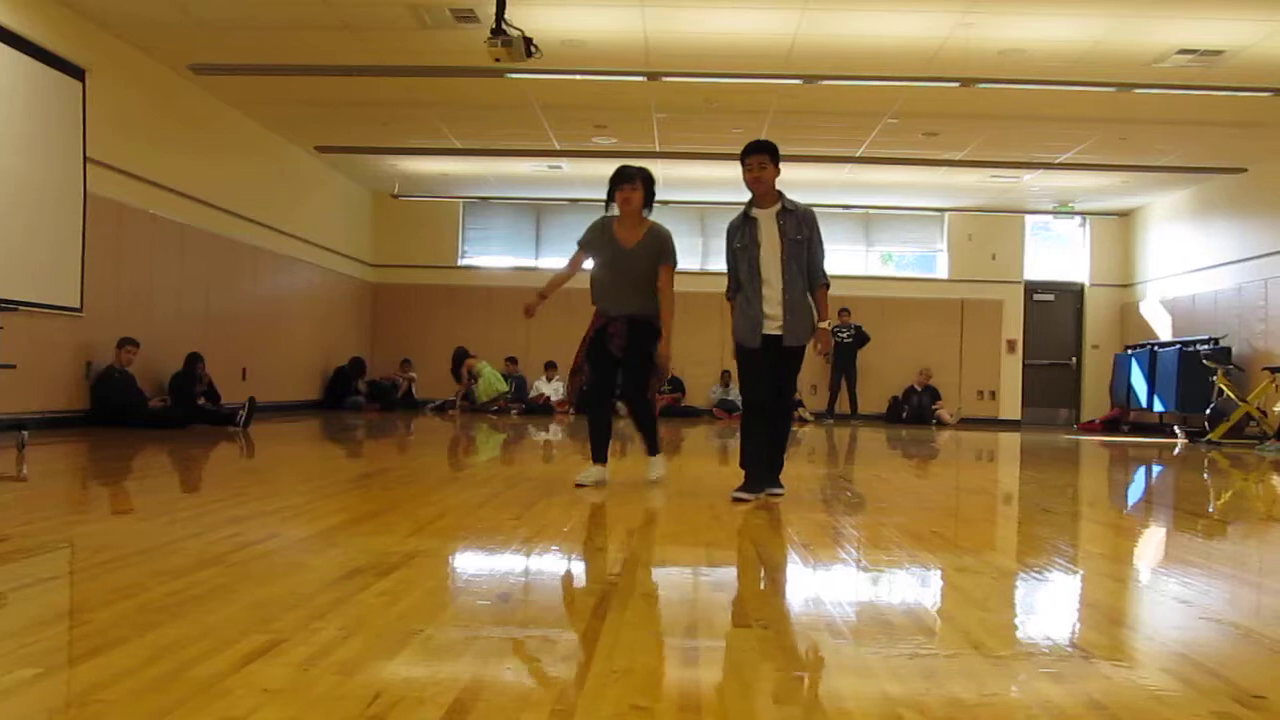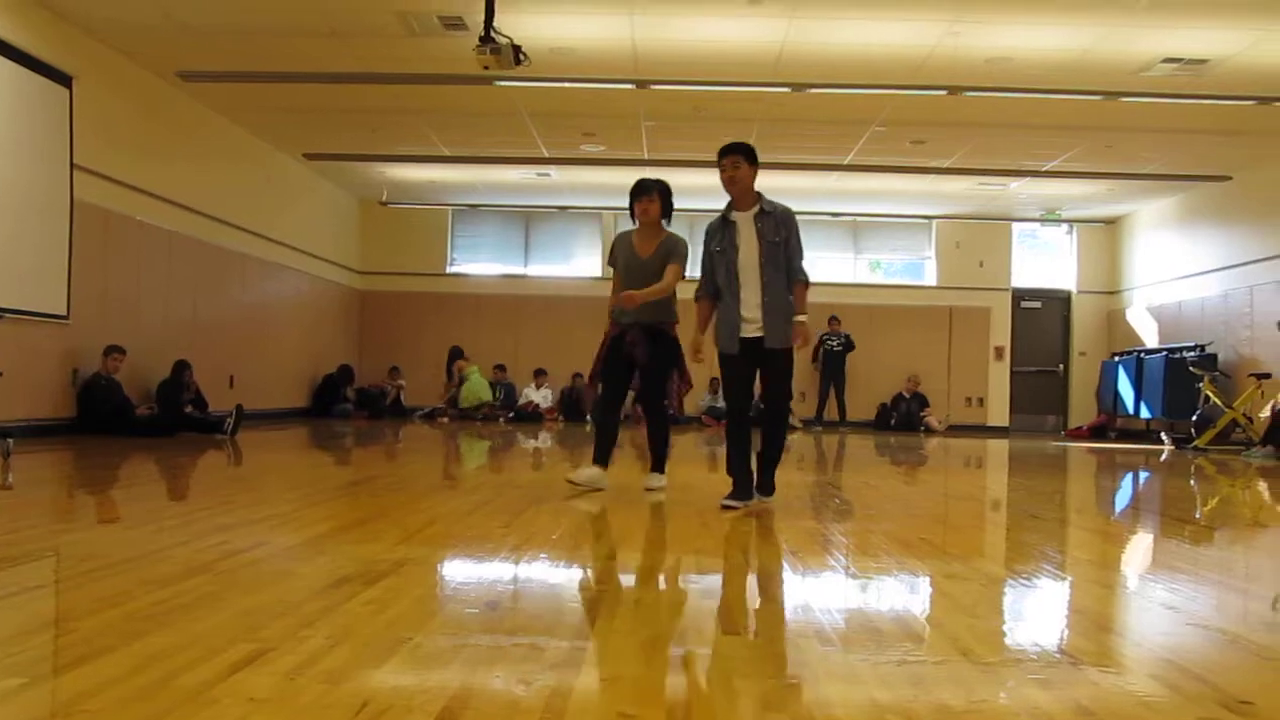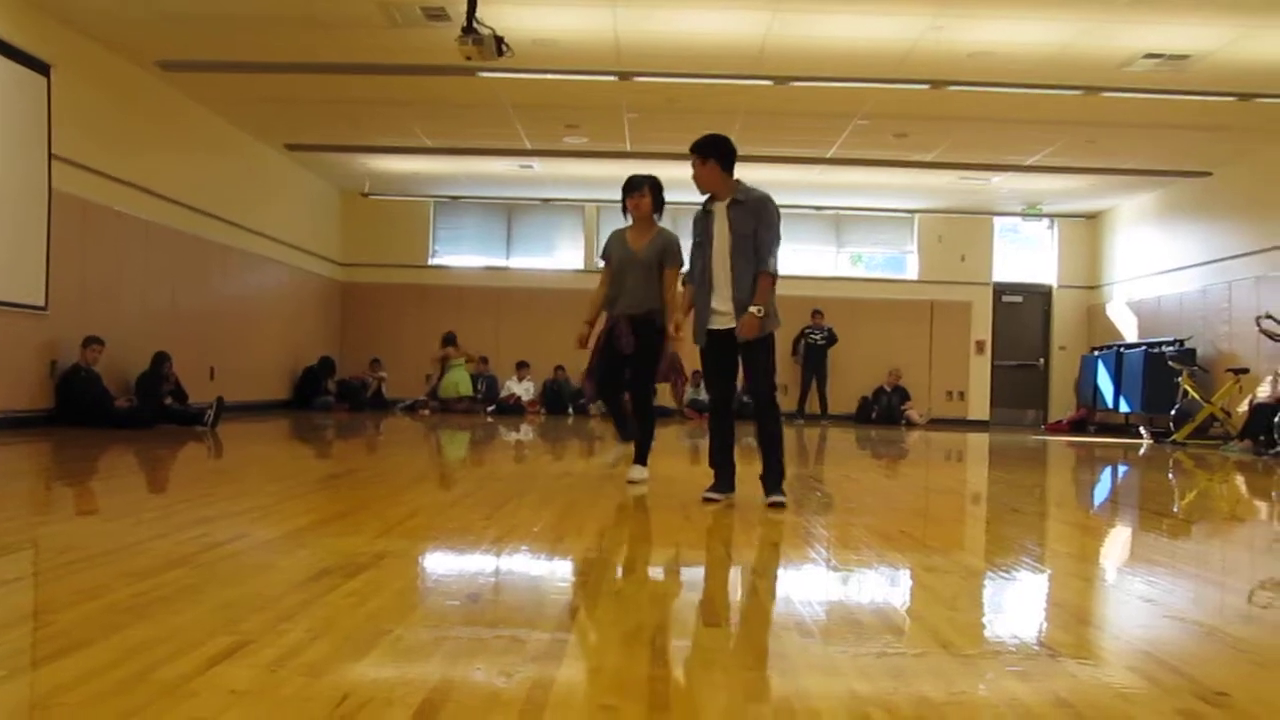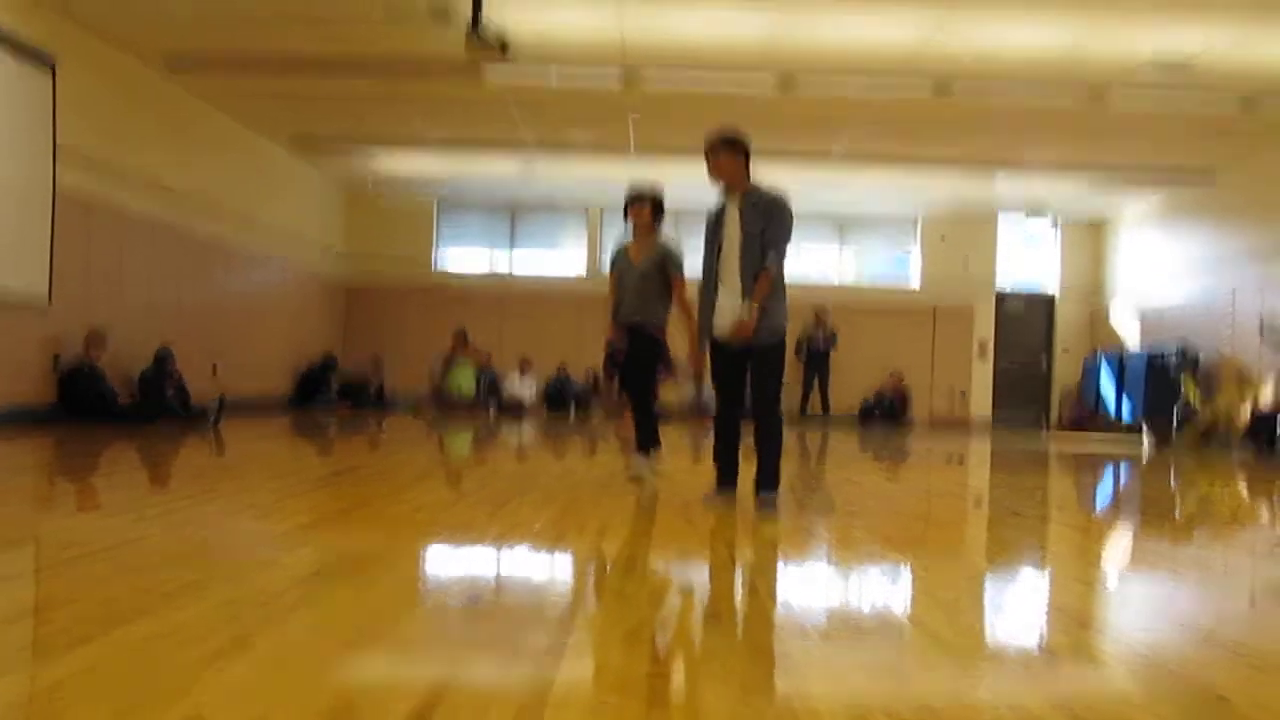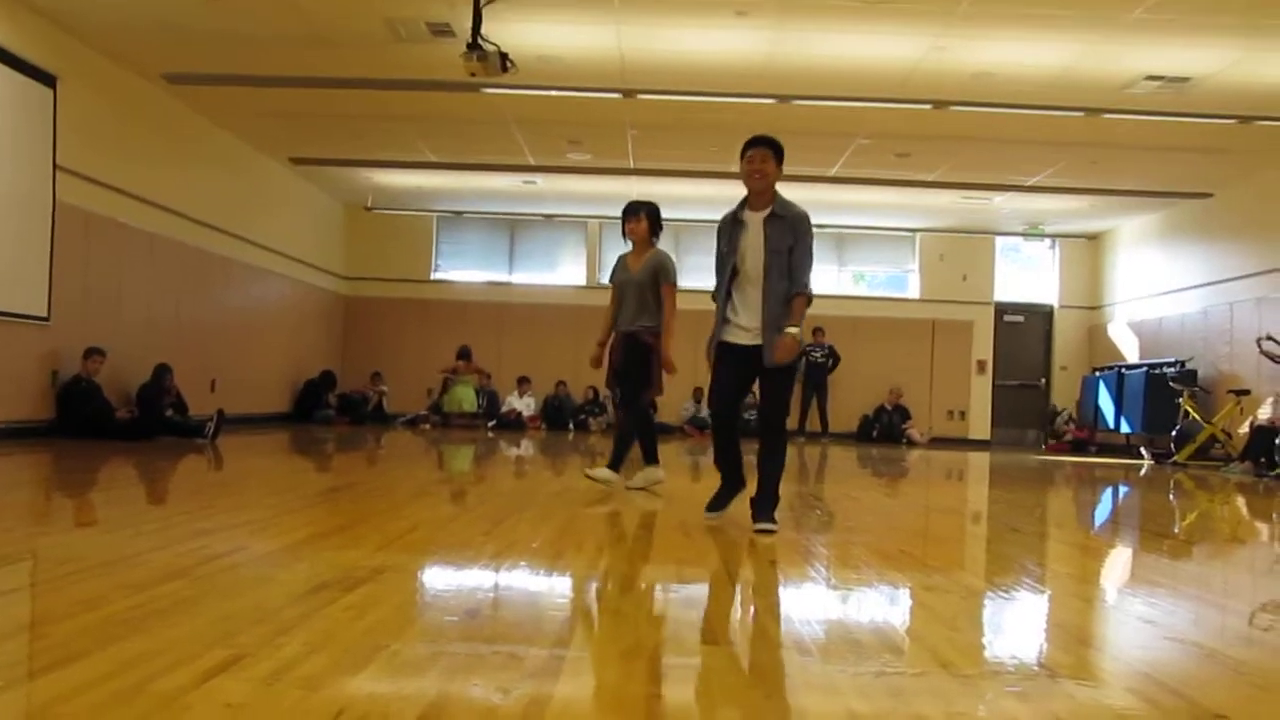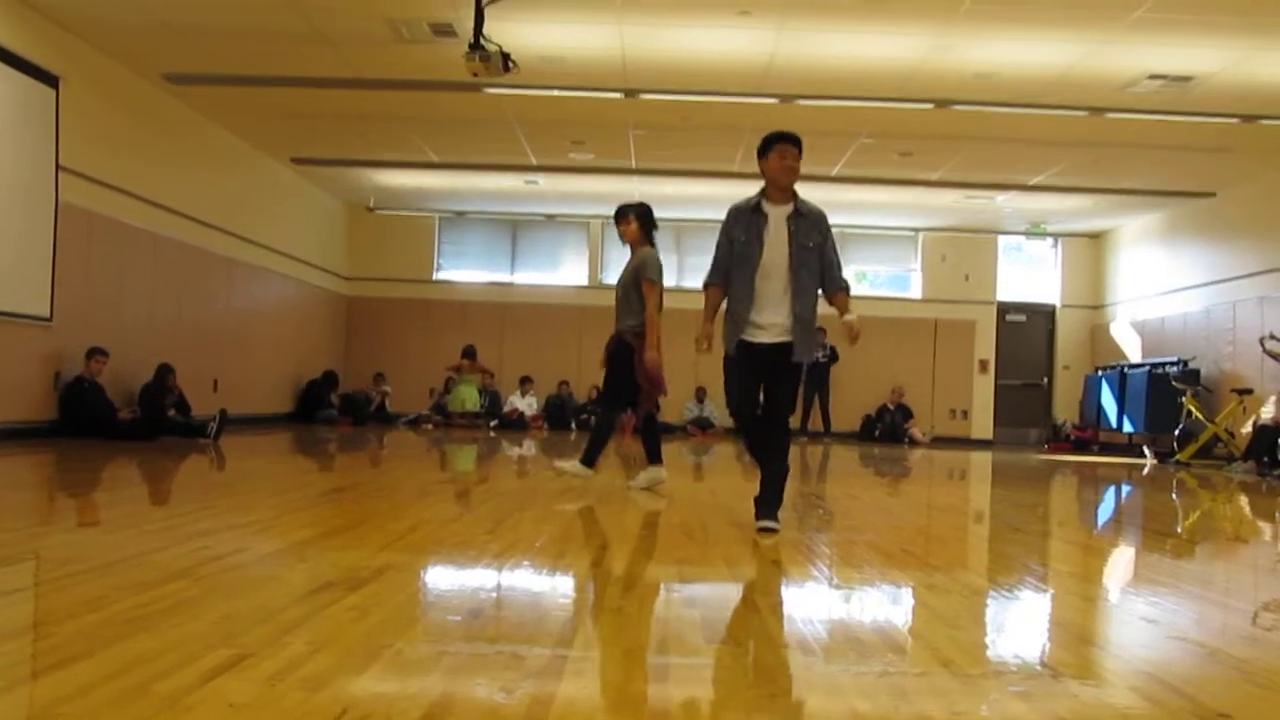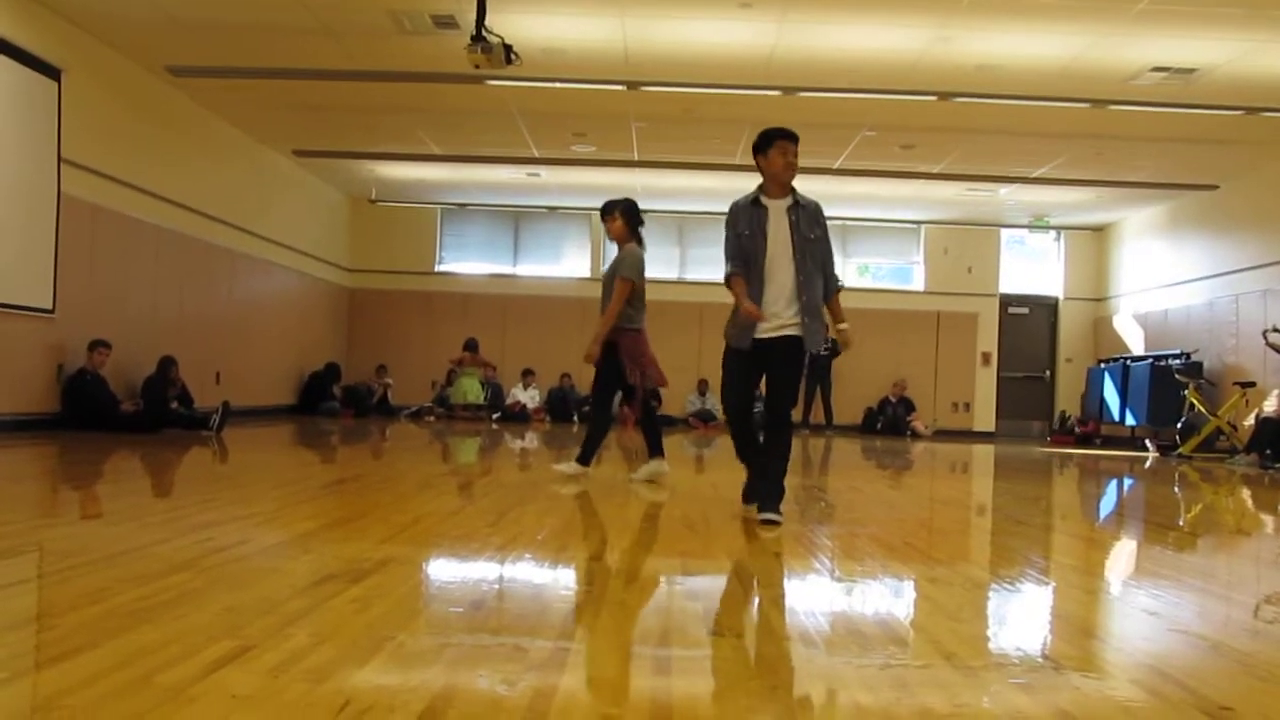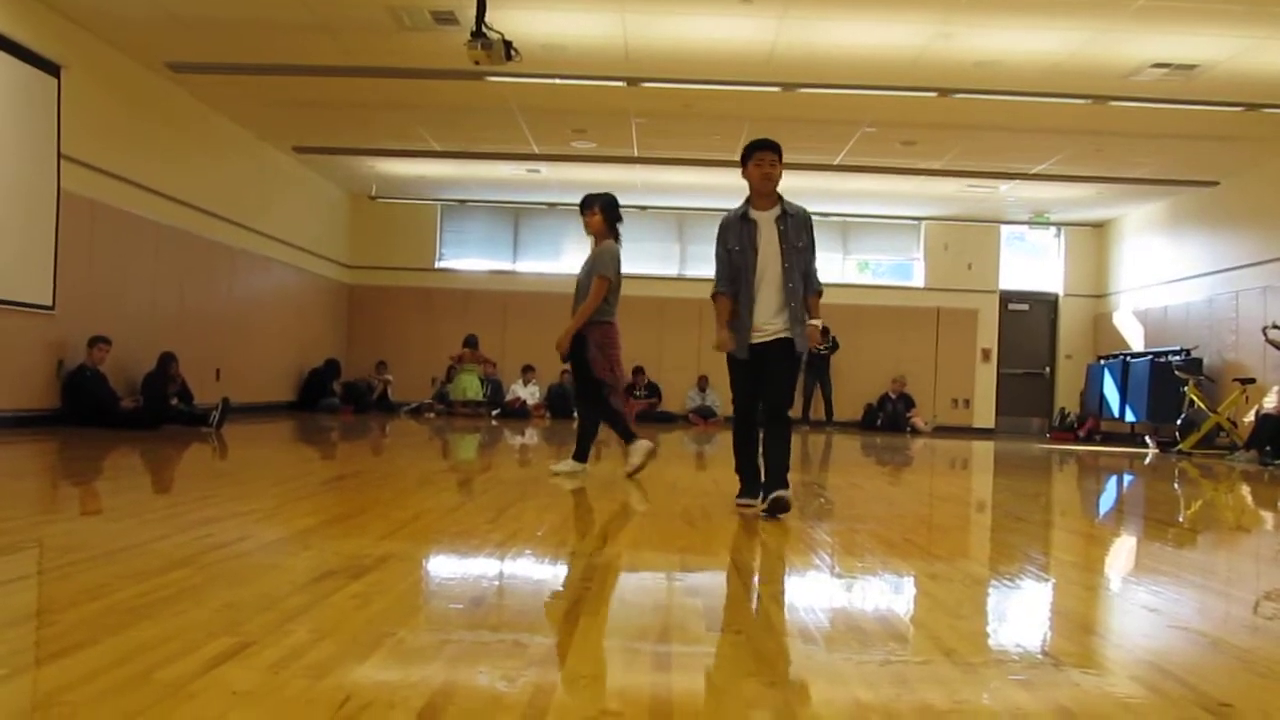
dt=0.3s
person 1, frame 1
left shoulder: (803, 217)
right shoulder: (737, 227)
left elbow: (817, 276)
right elbow: (733, 286)
left wrist: (823, 323)
right wrist: (735, 331)
left hip: (792, 330)
right hip: (752, 331)
left knee: (782, 404)
right knee: (754, 403)
left ankle: (773, 473)
right ankle: (753, 477)
person 1, frame 2
left shoulder: (781, 217)
right shoulder: (716, 229)
left elbow: (796, 272)
right elbow: (708, 286)
left wrist: (801, 316)
right wrist: (700, 331)
left hip: (776, 331)
right hip: (734, 334)
left knee: (777, 407)
right knee: (737, 410)
left ankle: (765, 475)
right ankle: (742, 485)
person 1, frame 3
left shoulder: (759, 204)
right shoulder: (702, 216)
left elbow: (767, 263)
left wrist: (755, 310)
right wrist: (682, 314)
left hip: (753, 322)
right hip: (713, 325)
left knee: (763, 397)
right knee: (719, 402)
left ankle: (774, 480)
right ankle: (723, 477)
person 1, frame 4
left shoulder: (771, 206)
right shoulder: (717, 218)
left elbow: (773, 263)
left wrist: (749, 312)
right wrist: (704, 327)
left hip: (764, 325)
right hip: (723, 327)
left knee: (766, 404)
right knee: (727, 405)
left ankle: (767, 485)
right ankle: (726, 478)
person 1, frame 5
left shoulder: (796, 220)
right shoulder: (728, 224)
left elbow: (801, 284)
left wrist: (792, 330)
right wrist: (715, 336)
left hip: (776, 342)
right hip: (733, 339)
left knee: (772, 424)
right knee: (721, 412)
left ankle: (765, 507)
right ankle: (730, 481)
person 1, frame 6
left shoulder: (814, 219)
right shoulder: (740, 215)
left elbow: (830, 275)
right elbow: (719, 273)
left wrist: (846, 315)
right wrist: (707, 319)
left hip: (788, 339)
right hip: (743, 336)
left knee: (777, 421)
right knee: (741, 411)
left ankle: (768, 505)
right ankle: (773, 469)
person 1, frame 7
left shoulder: (811, 212)
right shoulder: (741, 211)
left elbow: (826, 272)
right elbow: (735, 265)
left wrist: (840, 320)
right wrist: (743, 300)
left hip: (791, 331)
right hip: (747, 331)
left knee: (779, 415)
right knee: (735, 406)
left ankle: (769, 498)
right ankle: (756, 471)
person 1, frame 8
left shoulder: (800, 220)
right shoulder: (731, 225)
left elbow: (809, 277)
right elbow: (724, 284)
left wrist: (814, 319)
right wrist: (722, 329)
left hip: (786, 335)
right hip: (744, 337)
left knee: (777, 411)
right knee: (746, 412)
left ankle: (776, 487)
right ankle: (749, 484)
person 2, frame 1
left shoulder: (660, 237)
right shoulder: (600, 229)
left elbow: (666, 289)
right elbow: (572, 267)
left wrist: (666, 337)
right wrist: (541, 296)
left hip: (643, 326)
right hip: (605, 324)
left knee: (635, 394)
right knee: (598, 394)
left ankle: (655, 454)
right ankle: (598, 465)
person 2, frame 2
left shoulder: (675, 245)
right shoulder: (621, 242)
left elbow: (668, 285)
left wrist: (639, 296)
right wrist: (612, 324)
left hip: (658, 333)
right hip: (622, 331)
left knee: (653, 404)
right knee: (609, 399)
left ankle: (657, 470)
right ankle: (598, 468)
person 2, frame 3
left shoulder: (667, 241)
right shoulder: (615, 239)
left elbow: (671, 290)
right elbow: (604, 284)
left wrist: (671, 327)
right wrist: (588, 321)
left hip: (649, 326)
right hip: (616, 324)
left knee: (641, 393)
right knee: (606, 387)
left ankle: (640, 461)
right ankle: (627, 440)
person 2, frame 4
left shoulder: (665, 252)
right shoulder: (621, 250)
left elbow: (682, 297)
right elbow: (614, 291)
left wrist: (694, 340)
right wrist: (610, 321)
left hip: (648, 332)
right hip: (624, 331)
left knee: (642, 393)
right knee: (632, 392)
left ankle: (644, 453)
right ankle: (650, 447)
person 2, frame 5
left shoulder: (661, 261)
right shoulder: (622, 261)
left elbow: (669, 308)
left wrist: (666, 348)
right wrist: (601, 343)
left hip: (645, 341)
right hip: (623, 340)
left knee: (629, 404)
right knee: (637, 405)
left ankle: (613, 468)
right ankle: (652, 467)
person 2, frame 6
left shoulder: (648, 257)
right shoulder: (634, 259)
left elbow: (652, 305)
left wrist: (651, 347)
right wrist: (613, 344)
left hip: (635, 342)
right hip: (627, 341)
left knee: (610, 403)
right knee: (641, 406)
left ankle: (586, 463)
right ankle: (655, 466)
person 2, frame 7
left shoulder: (630, 254)
right shoulder: (625, 255)
left elbow: (617, 302)
left wrist: (596, 341)
right wrist: (601, 340)
left hip: (621, 339)
right hip: (625, 339)
left knee: (601, 401)
right knee: (638, 402)
left ankle: (583, 462)
right ankle: (656, 459)
person 2, frame 8
left shoulder: (607, 250)
right shoulder: (599, 250)
left elbow: (594, 299)
left wrist: (567, 333)
right wrist: (571, 332)
left hip: (595, 333)
right hip: (589, 333)
left knee: (589, 397)
right knee: (597, 397)
left ankle: (580, 458)
right ankle: (635, 443)
